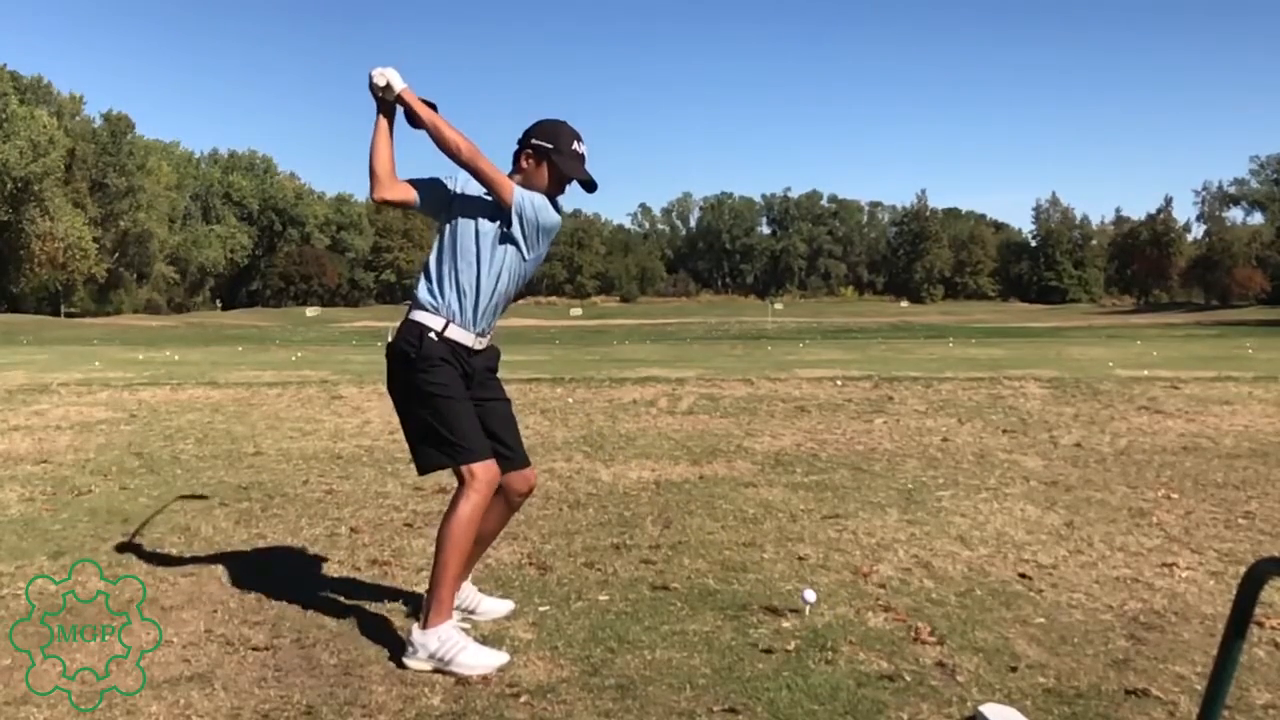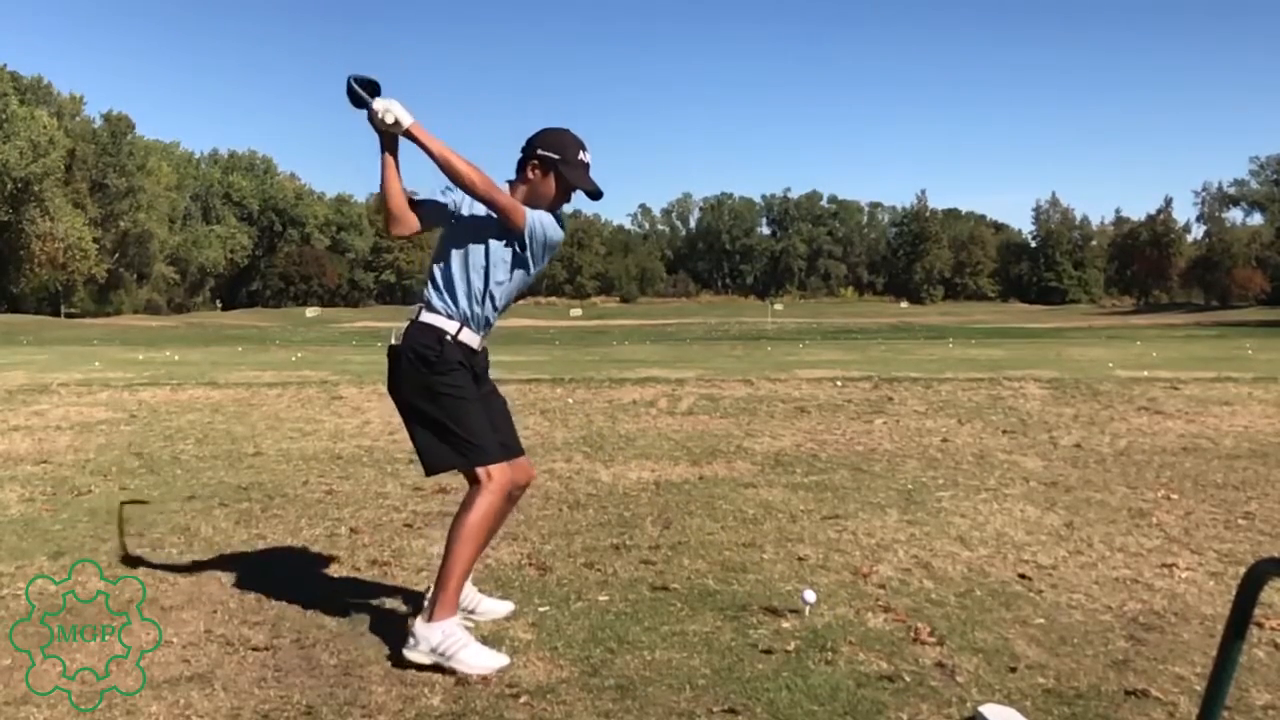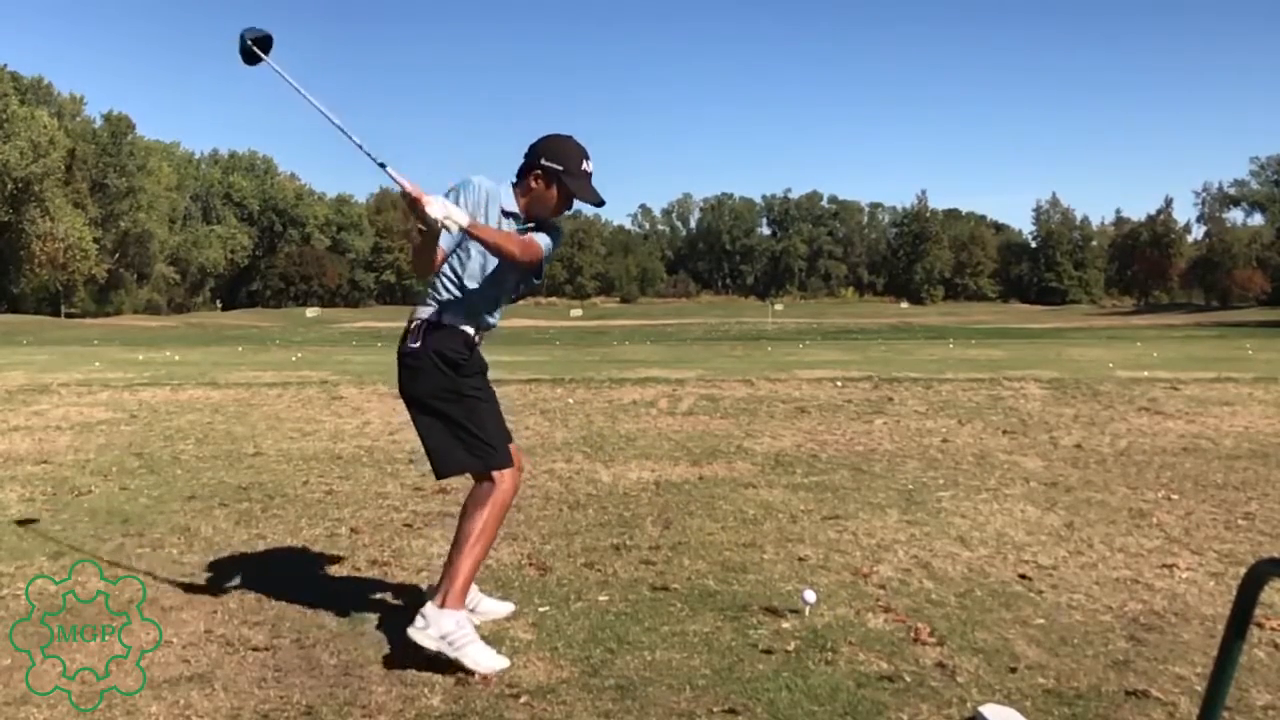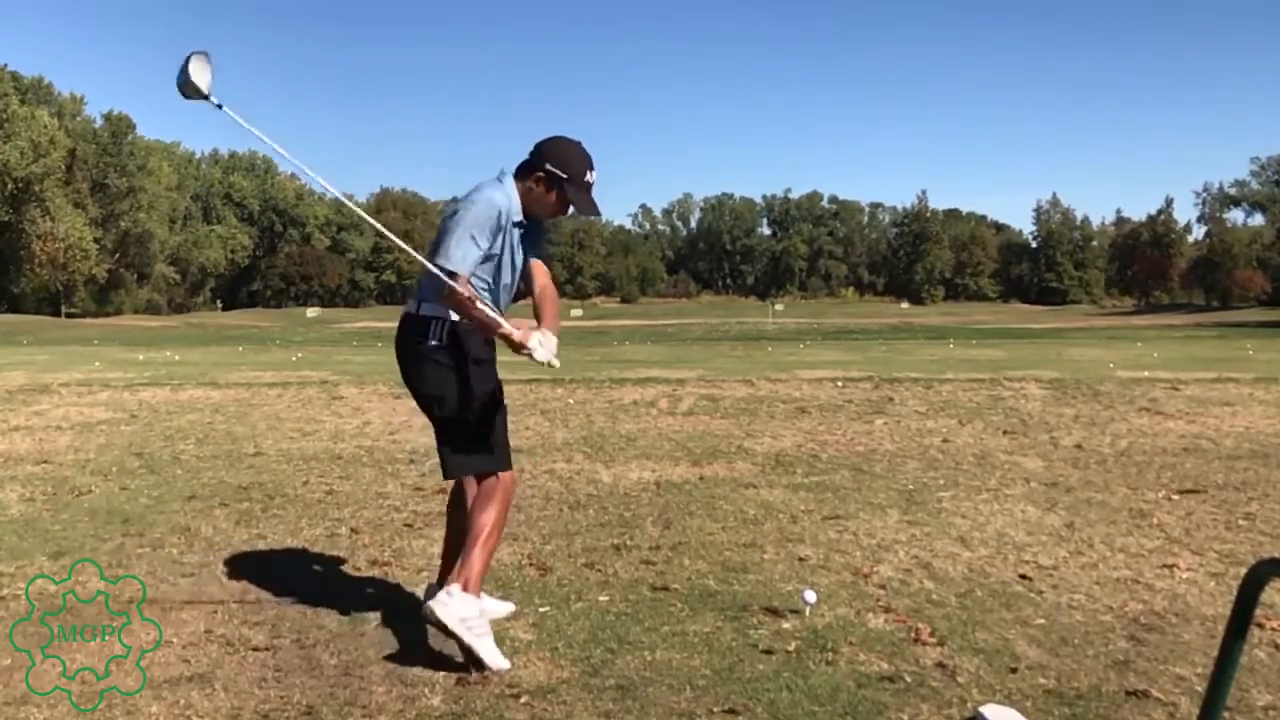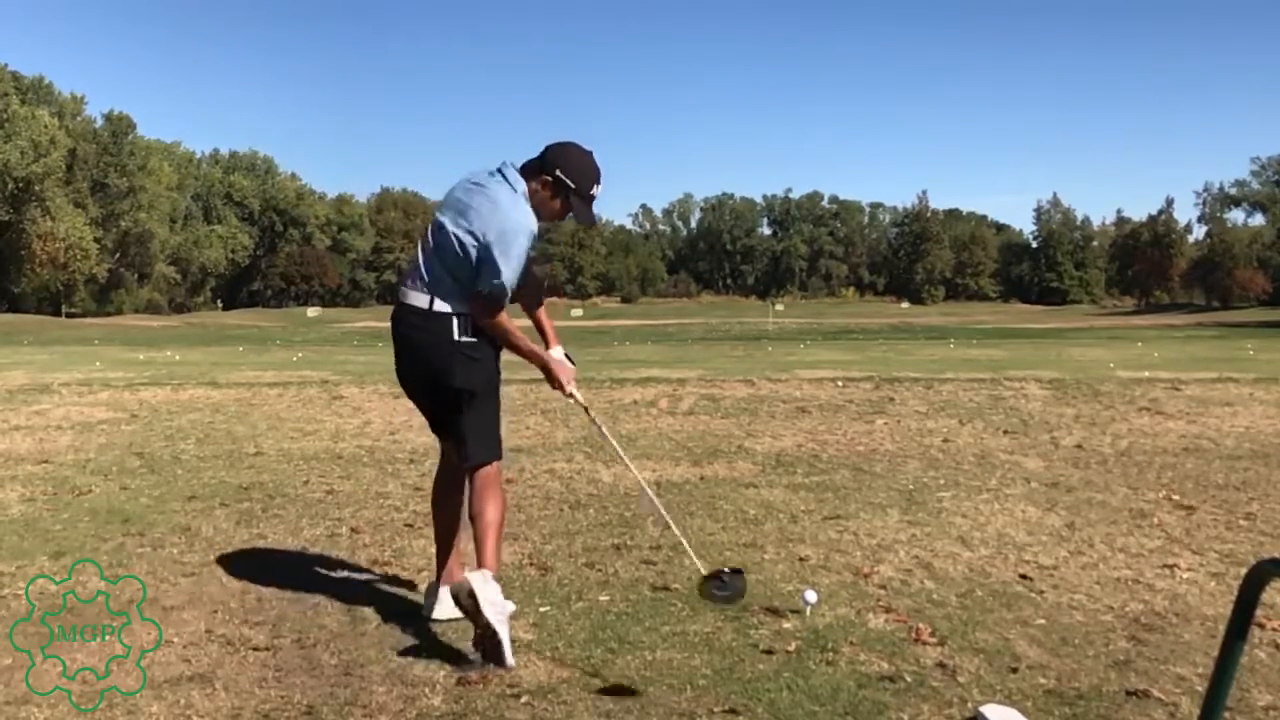
dt=0.4s
person 1, frame 1
left shoulder: (546, 219)
right shoulder: (461, 191)
left elbow: (469, 156)
right elbow: (385, 191)
left wrist: (407, 96)
right wrist: (384, 111)
left hip: (475, 356)
right hip: (426, 348)
left knee: (518, 481)
right knee: (481, 476)
left ankle: (453, 588)
right ankle: (433, 631)
person 1, frame 2
left shoulder: (549, 232)
right shoulder: (465, 193)
left elbow: (488, 195)
right elbow: (401, 225)
left wrist: (414, 130)
right wrist: (390, 147)
left hip: (466, 355)
right hip: (430, 350)
left knee: (517, 474)
right knee: (492, 476)
left ankle: (454, 588)
right ankle: (436, 625)
person 1, frame 3
left shoulder: (546, 233)
right shoulder: (477, 191)
left elbow: (520, 254)
right elbow: (422, 265)
left wrist: (467, 226)
right wrist: (428, 224)
left hip: (458, 350)
right hip: (437, 345)
left knee: (507, 463)
right knee: (499, 478)
left ankle: (455, 588)
right ankle: (442, 615)
person 1, frame 4
left shoulder: (526, 215)
right shoulder: (492, 205)
left elbow: (540, 280)
right elbow: (453, 291)
left wrist: (545, 332)
right wrist: (512, 333)
left hip: (439, 341)
right hip: (444, 340)
left knee: (474, 462)
right knee: (495, 476)
left ankle: (450, 585)
right ankle: (463, 596)
person 1, frame 5
left shoulder: (486, 181)
right shoulder: (518, 224)
left elbow: (519, 281)
right elbow: (489, 313)
left wrist: (552, 342)
right wrist: (545, 362)
left hip: (412, 326)
right hip: (454, 336)
left knee: (454, 455)
right knee: (483, 466)
left ankle: (446, 585)
right ankle: (484, 581)
